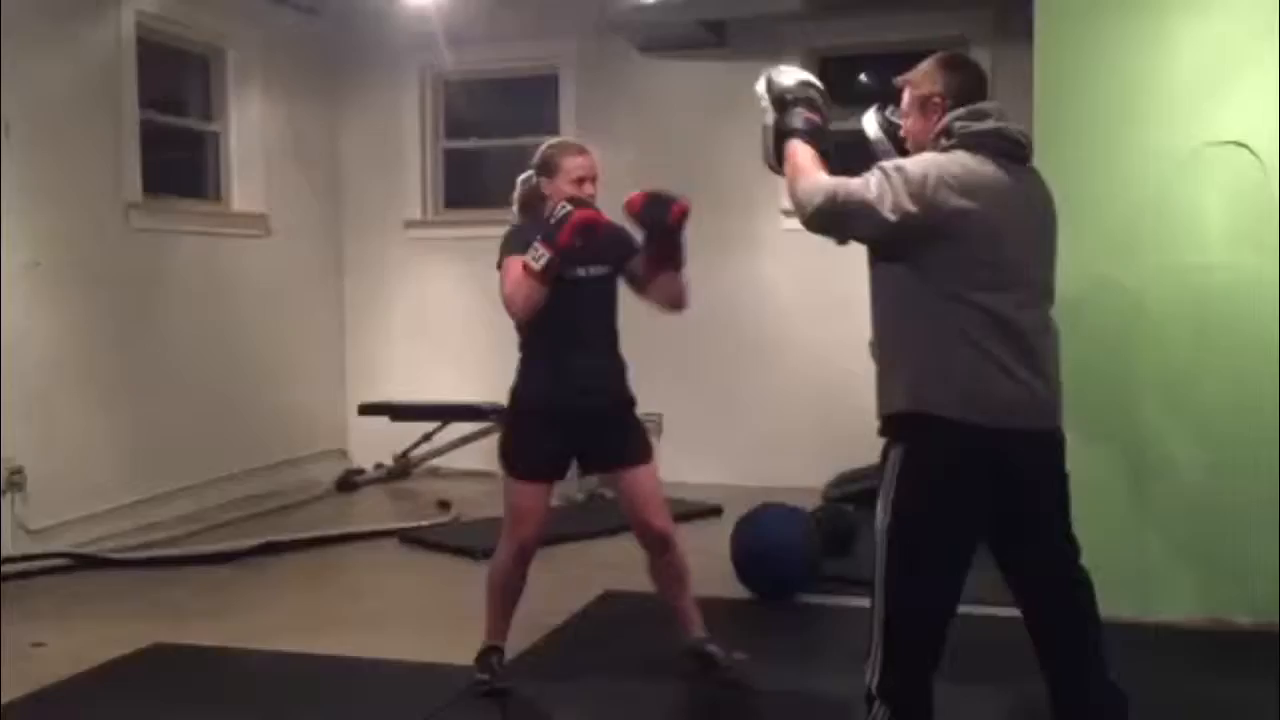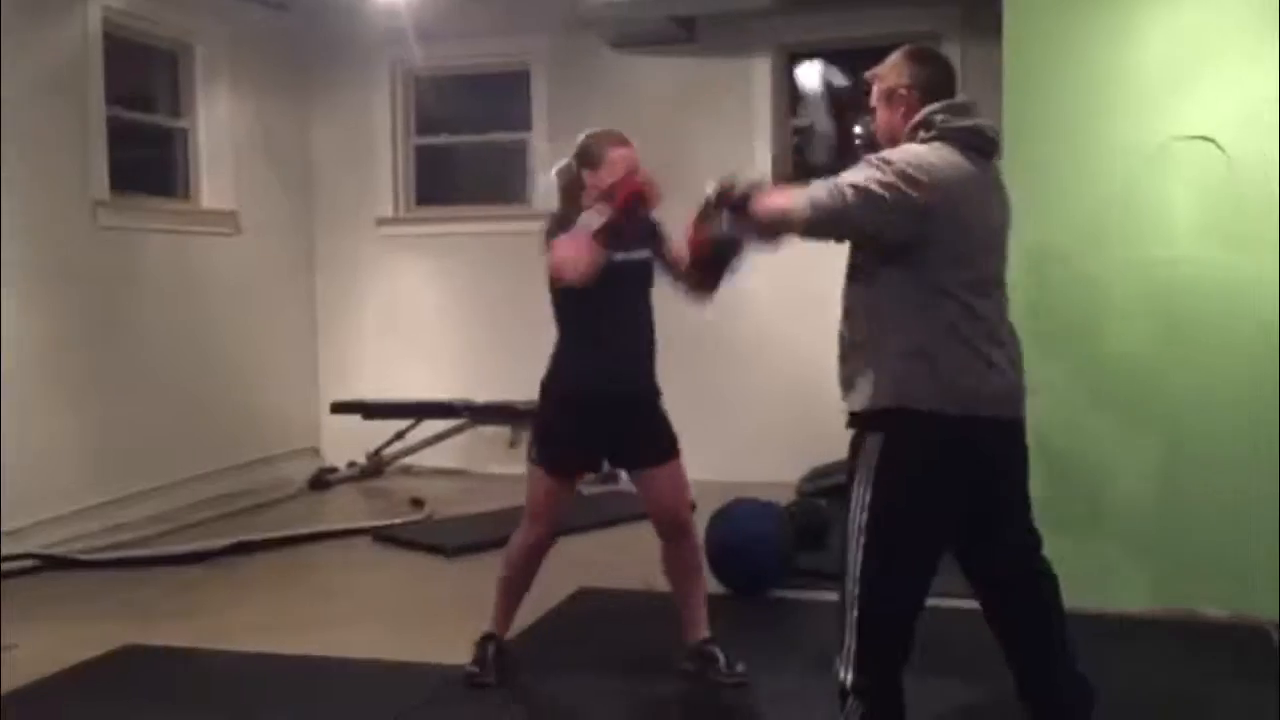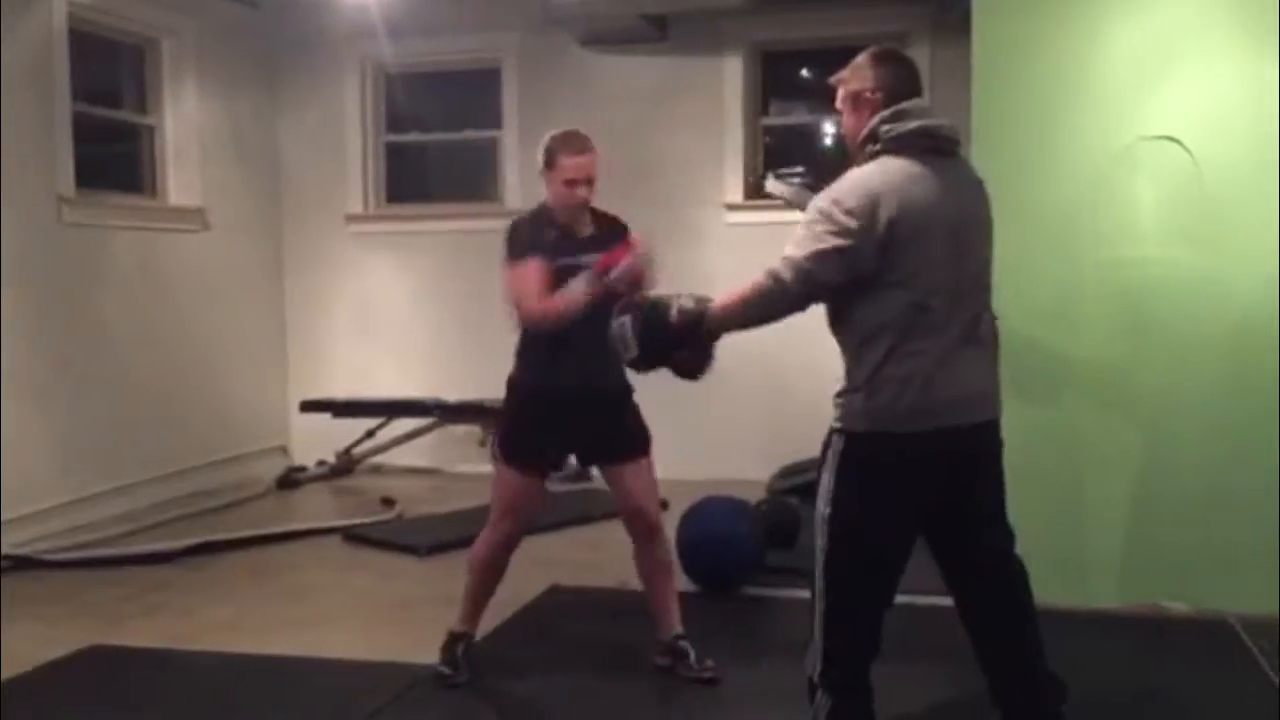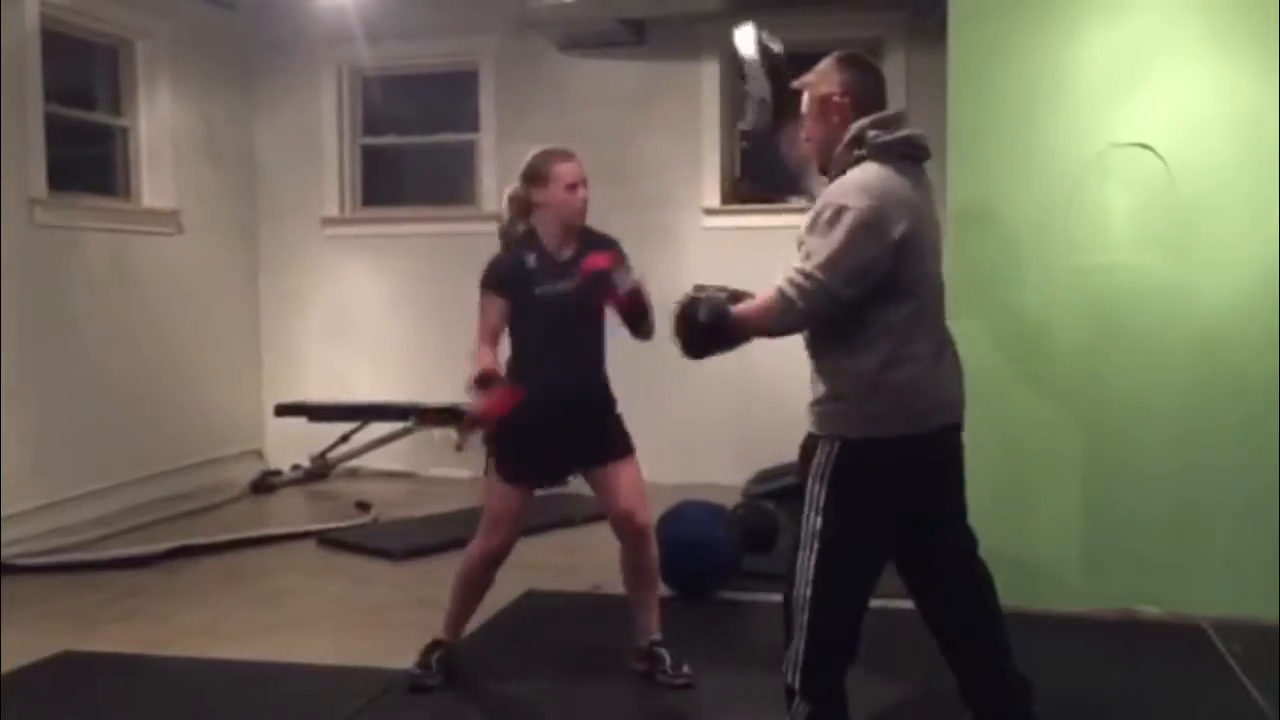
dt=0.3s
person 1, frame 1
left shoulder: (932, 179)
right shoulder: (1029, 184)
left elbow: (823, 205)
left wrist: (795, 132)
right wrist: (897, 162)
left hip: (948, 426)
right hip: (1033, 421)
left knee: (911, 596)
right knee: (1055, 581)
person 1, frame 2
left shoulder: (914, 169)
right shoulder: (979, 173)
left elbow: (813, 210)
left wrist: (746, 201)
left hip: (919, 417)
right hip: (994, 411)
left knee: (882, 587)
right knee: (1016, 572)
person 1, frame 3
left shoulder: (866, 189)
right shoulder: (965, 180)
left elbow: (789, 285)
left wrist: (704, 318)
right wrist: (821, 204)
left hip: (888, 426)
right hip: (971, 417)
left knee: (850, 587)
right knee: (990, 573)
person 1, frame 4
left shoulder: (858, 195)
right shoulder: (905, 177)
left elbow: (800, 304)
left wrist: (724, 319)
left hip: (867, 430)
right hip: (932, 419)
left knee: (826, 592)
right knee: (951, 573)
person 2, frame 1
left shoulder: (612, 239)
right shoulder: (526, 236)
left elbow: (672, 300)
right elbow: (519, 305)
left wrist: (668, 244)
right wrist: (554, 245)
left hip: (608, 405)
right hip: (541, 410)
left knee: (657, 531)
right knee: (520, 538)
left ankle: (698, 642)
right ankle: (493, 649)
person 2, frame 2
left shoulder: (641, 225)
right shoulder: (570, 225)
left elbow: (692, 275)
right elbow: (574, 272)
right wrist: (605, 212)
left hip: (635, 398)
right hip: (572, 399)
left knee: (678, 522)
right knee: (538, 530)
left ankle: (699, 644)
right ankle: (494, 639)
person 2, frame 3
left shoulder: (613, 231)
right shoulder: (528, 233)
left elbow: (639, 300)
right elbow: (534, 313)
right wrist: (596, 282)
left hip: (604, 399)
right hip: (537, 400)
left knee: (646, 520)
right knee: (504, 531)
left ankle: (671, 641)
right ankle: (461, 636)
person 2, frame 4
left shoulder: (602, 249)
right shoulder: (511, 262)
left elbow: (643, 329)
right elbow: (486, 339)
left wrist: (629, 294)
right wrist: (490, 381)
left hip: (591, 410)
right hip: (528, 414)
left knee: (637, 523)
right knee: (493, 543)
left ankle: (650, 645)
right ankle: (444, 644)
